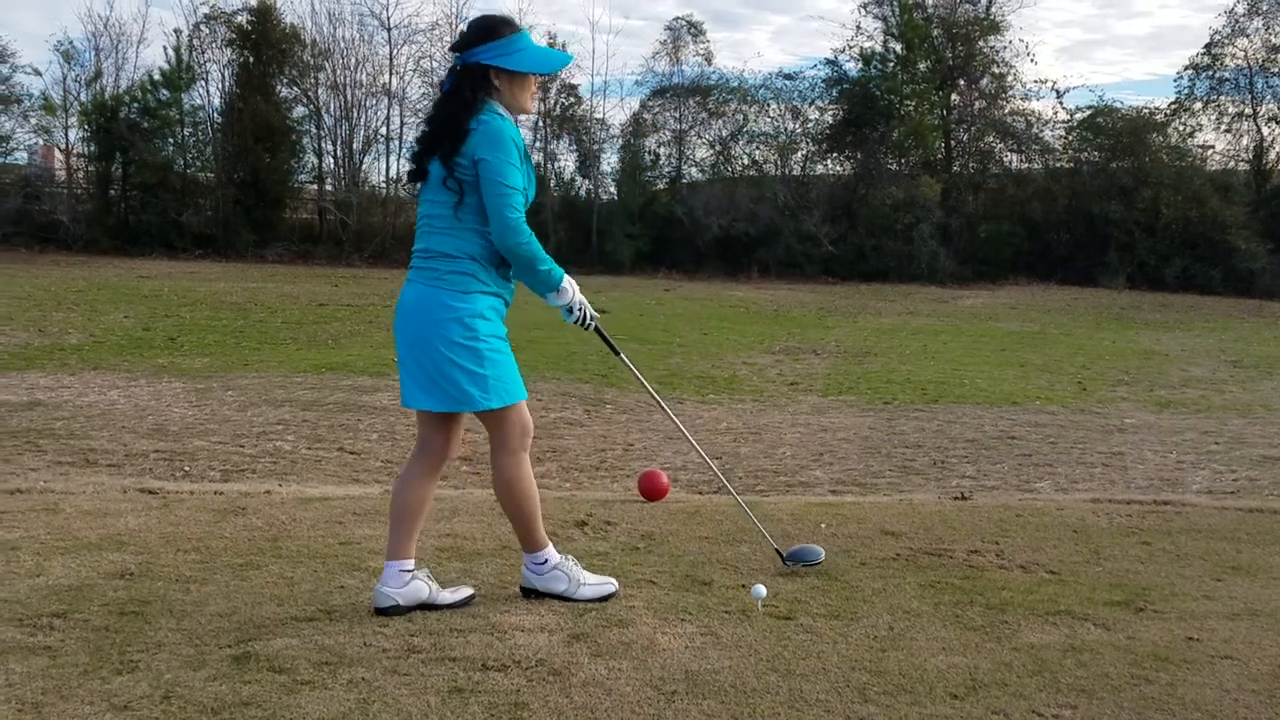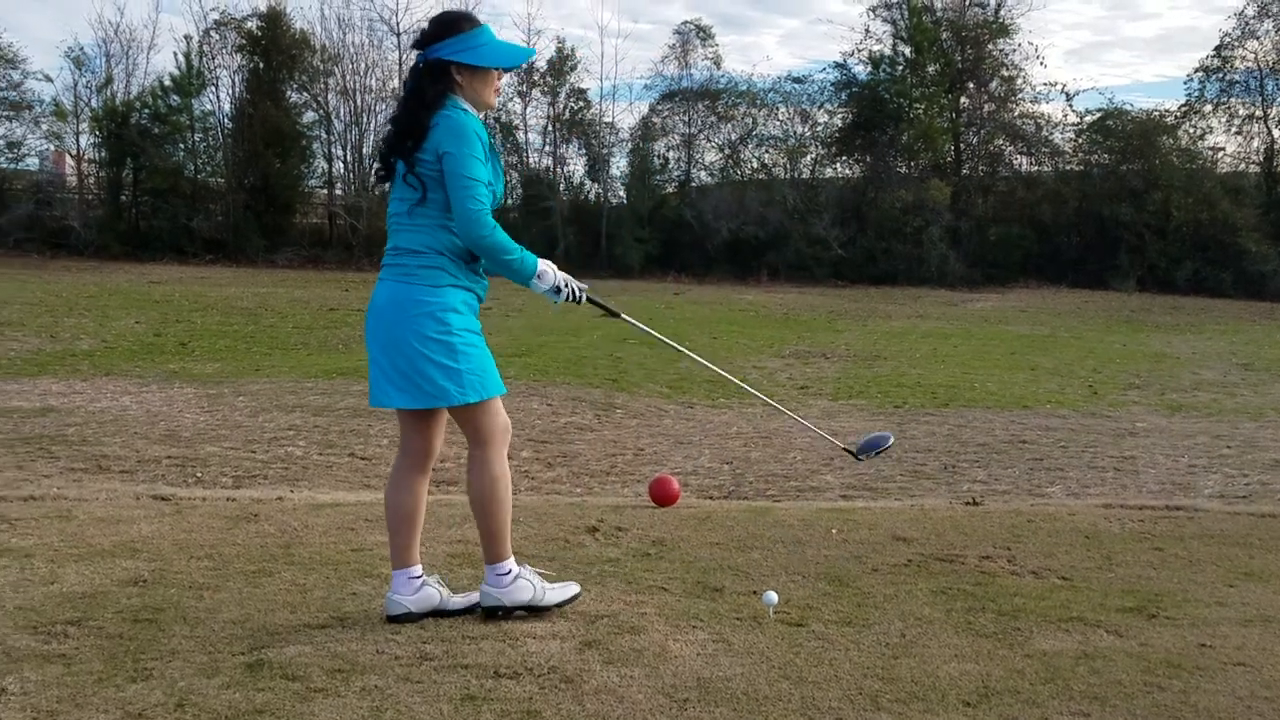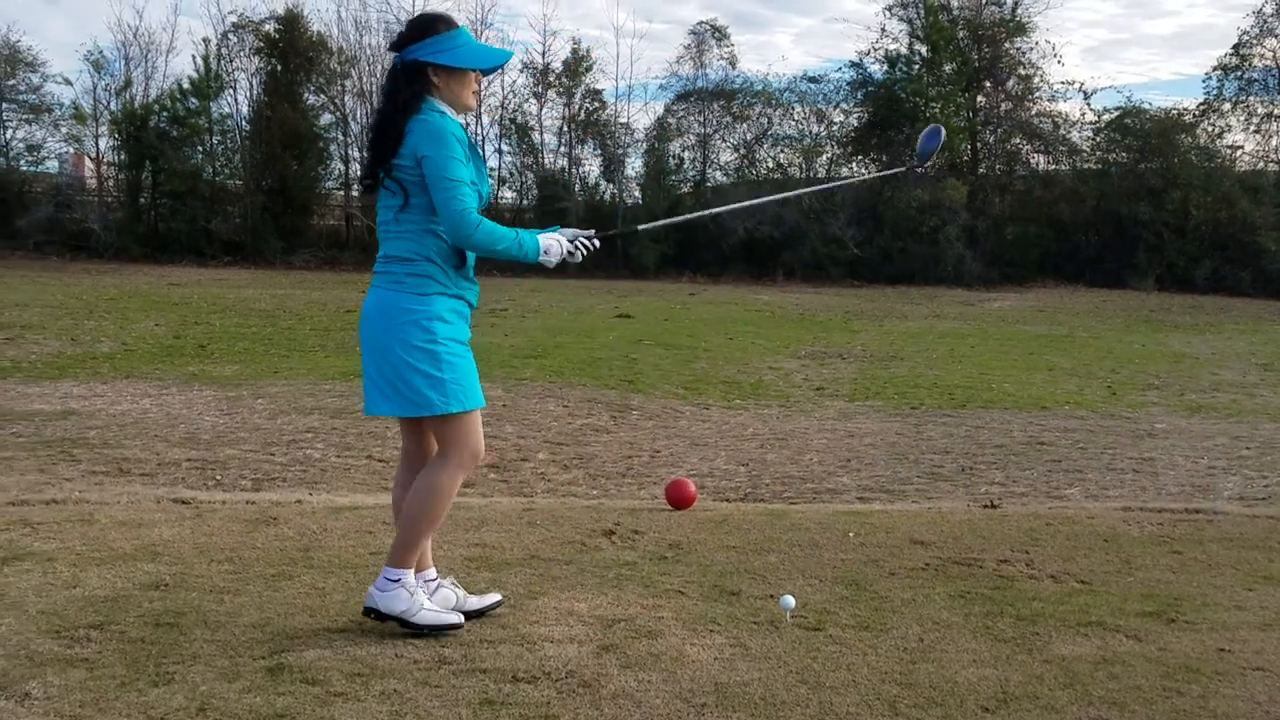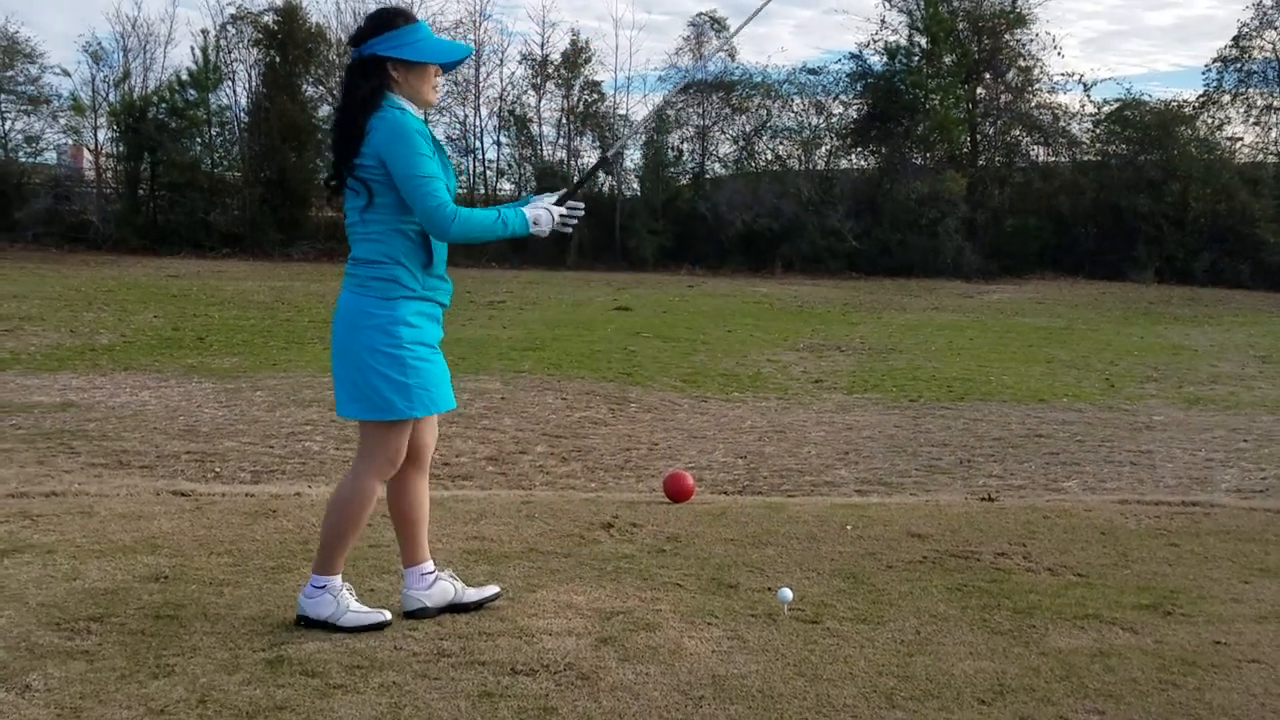
dt=0.2s
person 1, frame 1
left shoulder: (454, 134)
right shoulder: (494, 131)
right elbow: (508, 234)
left wrist: (551, 284)
right wrist: (559, 284)
left hip: (428, 302)
right hip: (459, 308)
left knee: (436, 445)
right knee: (513, 436)
left ankle: (399, 578)
right ankle: (544, 565)
person 1, frame 2
left shoulder: (422, 130)
right shoulder: (458, 126)
right elbow: (476, 229)
left wrist: (534, 269)
right wrist: (536, 271)
left hip: (402, 301)
right hip: (433, 305)
left knee: (420, 446)
right knee: (491, 435)
left ankle: (409, 585)
right ankle: (503, 575)
person 1, frame 3
left shoulder: (410, 134)
right shoulder: (435, 129)
right elbow: (464, 228)
left wrist: (546, 238)
right wrist: (539, 244)
left hip: (405, 309)
right hip: (422, 313)
left knee: (422, 452)
right knee: (462, 450)
left ankle: (421, 585)
right ankle: (395, 580)
person 1, frame 4
left shoulder: (381, 130)
right shoulder: (396, 128)
left elbow: (424, 226)
right elbow: (444, 222)
left wrist: (522, 218)
right wrist: (523, 216)
left hip: (398, 313)
right hip: (392, 315)
left knee: (416, 451)
right knee: (381, 458)
left ankle: (424, 582)
right ankle: (321, 590)
